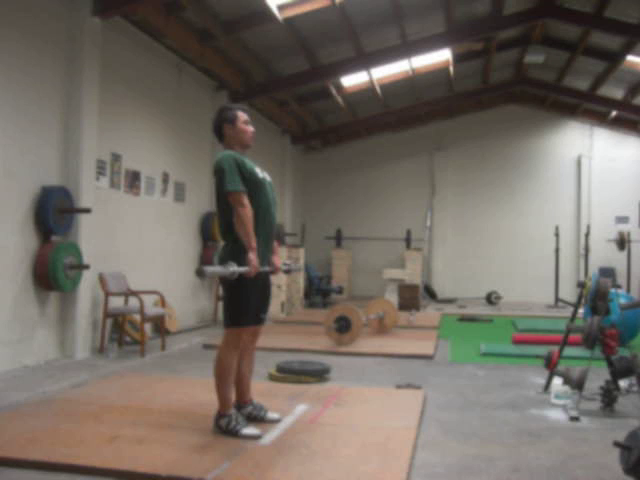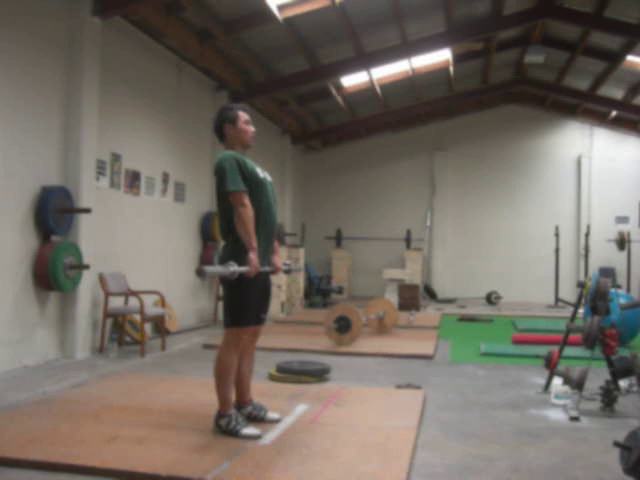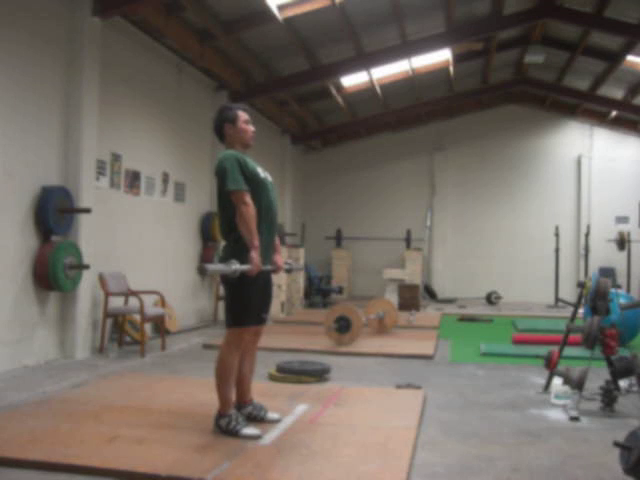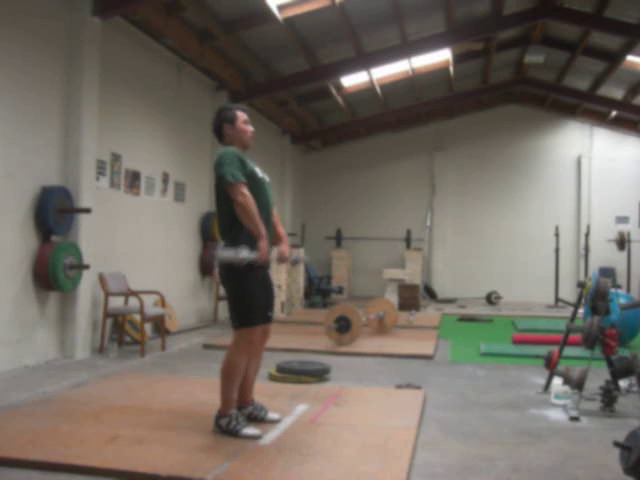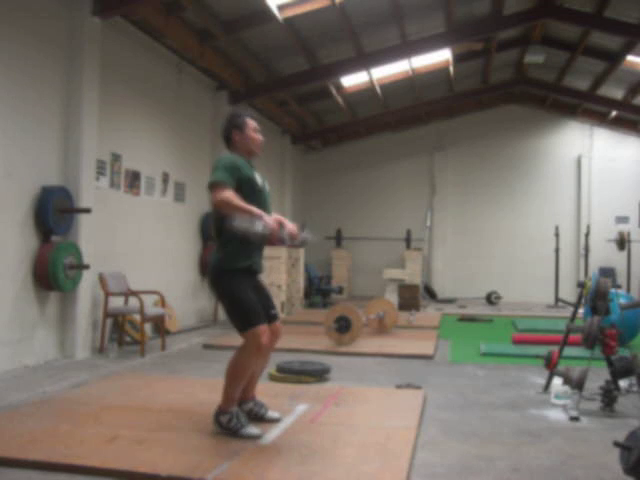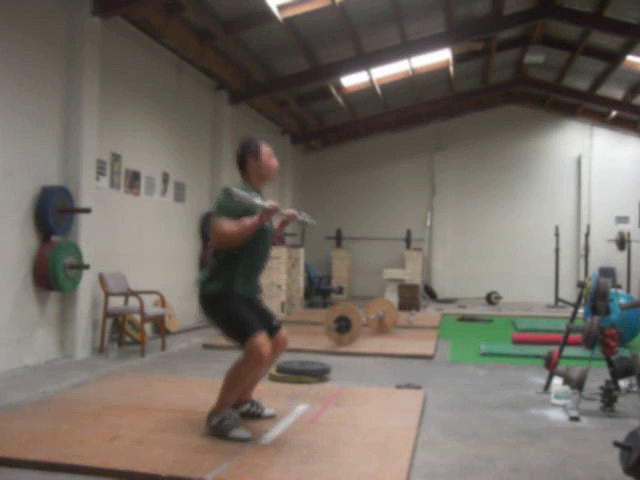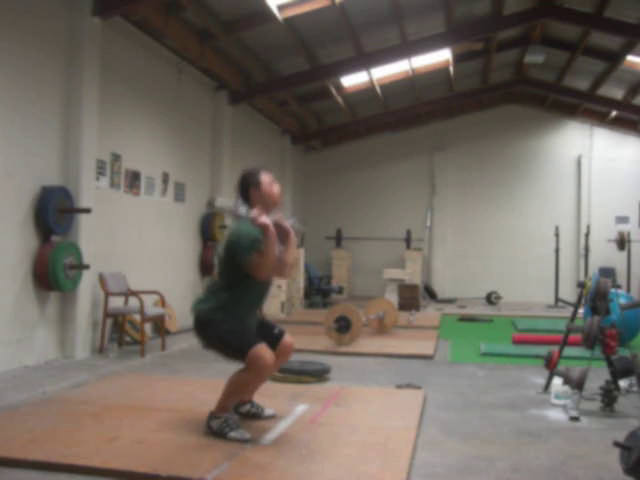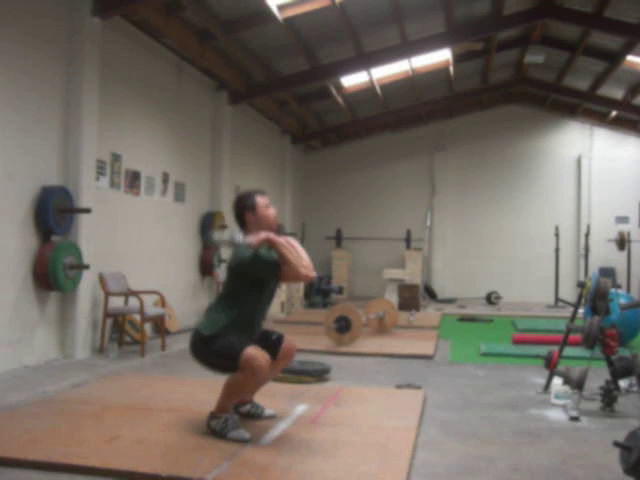
dt=0.1s
person 1, frame 1
left shoulder: (248, 163)
right shoulder: (228, 160)
right elbow: (241, 206)
left wrist: (274, 252)
right wrist: (250, 252)
left hip: (259, 264)
right hip: (243, 263)
left knee: (250, 337)
right knee: (235, 338)
left ankle: (245, 404)
right ankle: (225, 414)
person 1, frame 2
left shoulder: (248, 164)
right shoulder: (229, 160)
right elbow: (242, 206)
left wrist: (274, 252)
right wrist: (251, 251)
left hip: (259, 264)
right hip: (243, 263)
left knee: (250, 337)
right knee: (236, 339)
left ankle: (245, 404)
right ankle: (226, 414)
person 1, frame 3
left shoulder: (250, 164)
right shoulder: (231, 160)
left elbow: (267, 211)
right elbow: (244, 206)
left wrist: (275, 251)
right wrist: (254, 250)
left hip: (259, 264)
right hip: (243, 262)
left knee: (252, 337)
right knee: (237, 337)
left ankle: (245, 404)
right ankle: (226, 414)
person 1, frame 4
left shoulder: (245, 162)
right shoulder: (228, 156)
left elbow: (268, 208)
right elbow: (242, 197)
left wrist: (282, 241)
right wrist: (261, 239)
left hip: (257, 262)
right hip: (242, 262)
left knee: (260, 336)
right knee: (246, 338)
left ankle: (246, 404)
right ankle: (227, 414)
person 1, frame 5
left shoulder: (250, 170)
right shoulder: (229, 163)
left elbow: (263, 212)
right elbow: (219, 198)
left wrist: (283, 223)
right wrist: (261, 215)
left hip: (246, 270)
right hip: (228, 270)
left knee: (271, 336)
right knee: (259, 339)
left ankle: (247, 401)
right ankle: (227, 411)
person 1, frame 6
left shoulder: (257, 199)
right shoulder: (237, 197)
left elbow: (263, 239)
right elbow: (220, 236)
left wrist: (281, 223)
right wrist: (258, 220)
left hip: (244, 291)
right hip: (221, 292)
left knee: (279, 340)
right knee: (260, 350)
left ankle: (242, 400)
right ankle: (220, 413)
person 1, frame 7
left shoulder: (265, 227)
right shoulder: (247, 232)
left elbow: (283, 269)
right elbow: (265, 272)
left wrist: (286, 232)
right wrist: (268, 230)
left hip: (240, 315)
right hip: (216, 319)
left knee: (285, 346)
right knee: (264, 359)
left ankle: (242, 400)
right ankle: (219, 415)
person 1, frame 8
left shoulder: (267, 251)
right shoulder: (250, 256)
left elbow: (309, 273)
right elbow: (301, 274)
left wrist: (284, 243)
right wrist: (275, 240)
left hip: (237, 331)
right hip: (211, 340)
left knee: (287, 350)
right knee: (259, 361)
left ankle: (242, 400)
right ankle: (220, 415)
